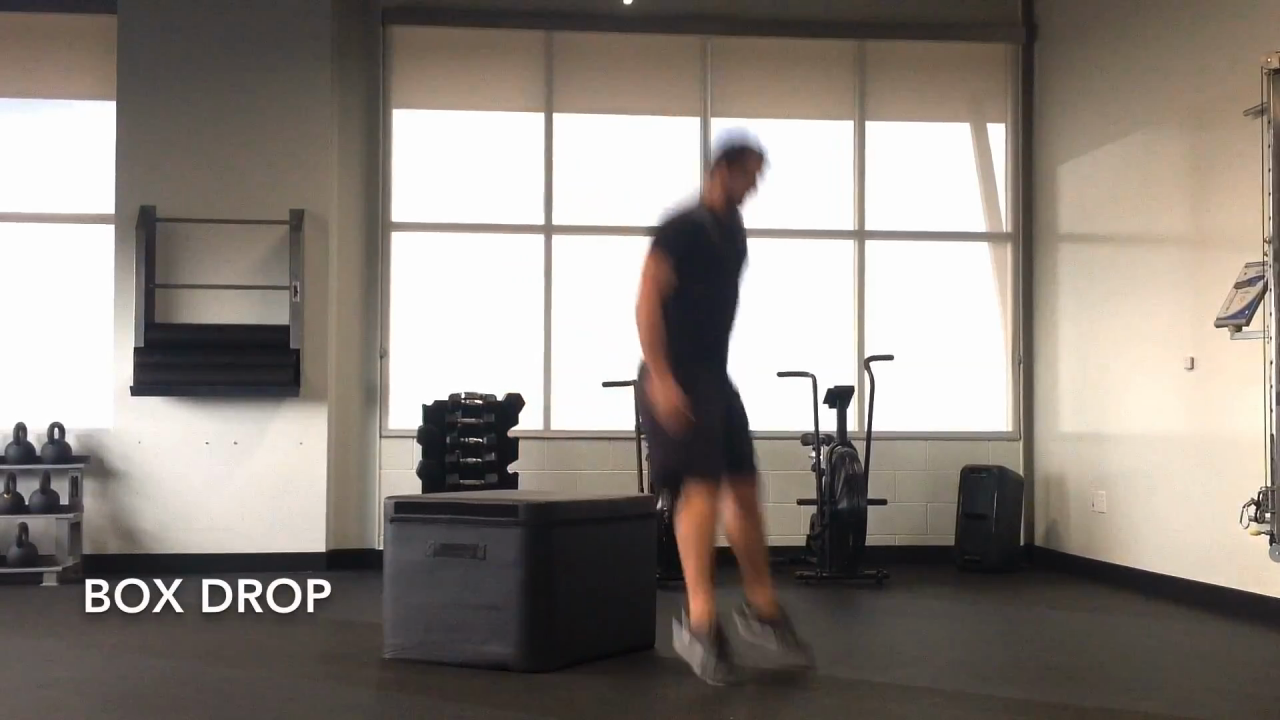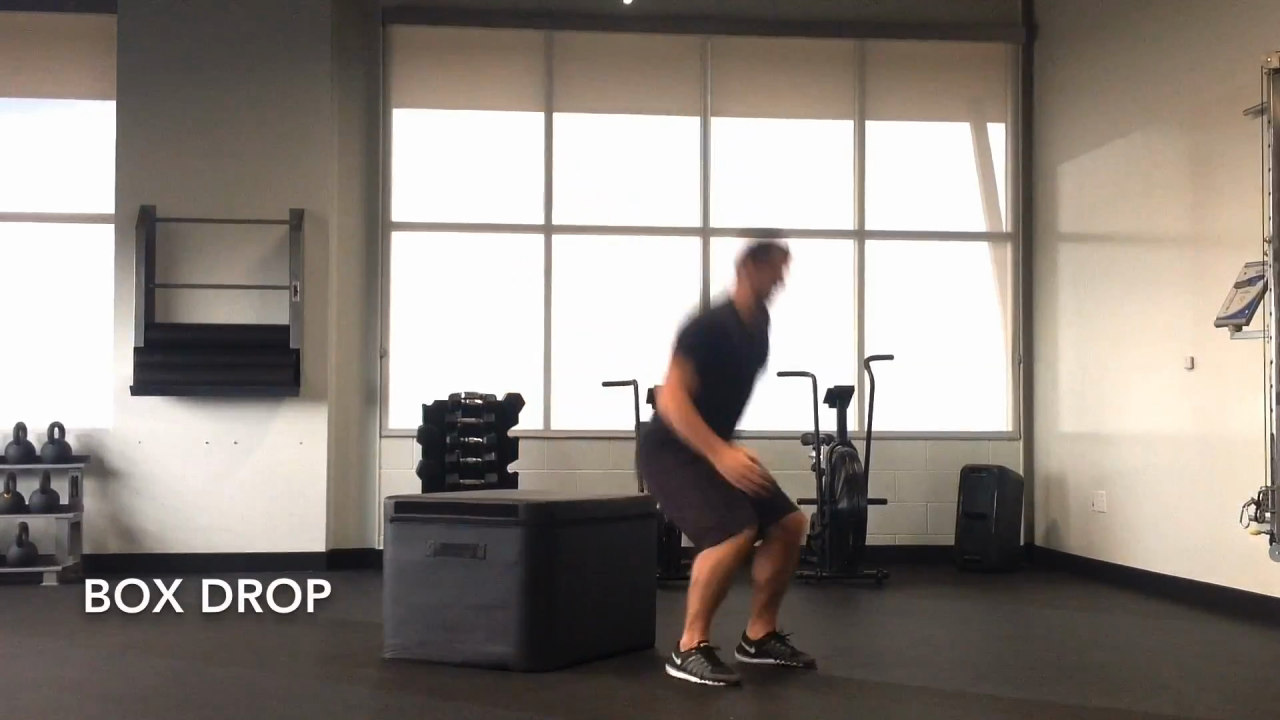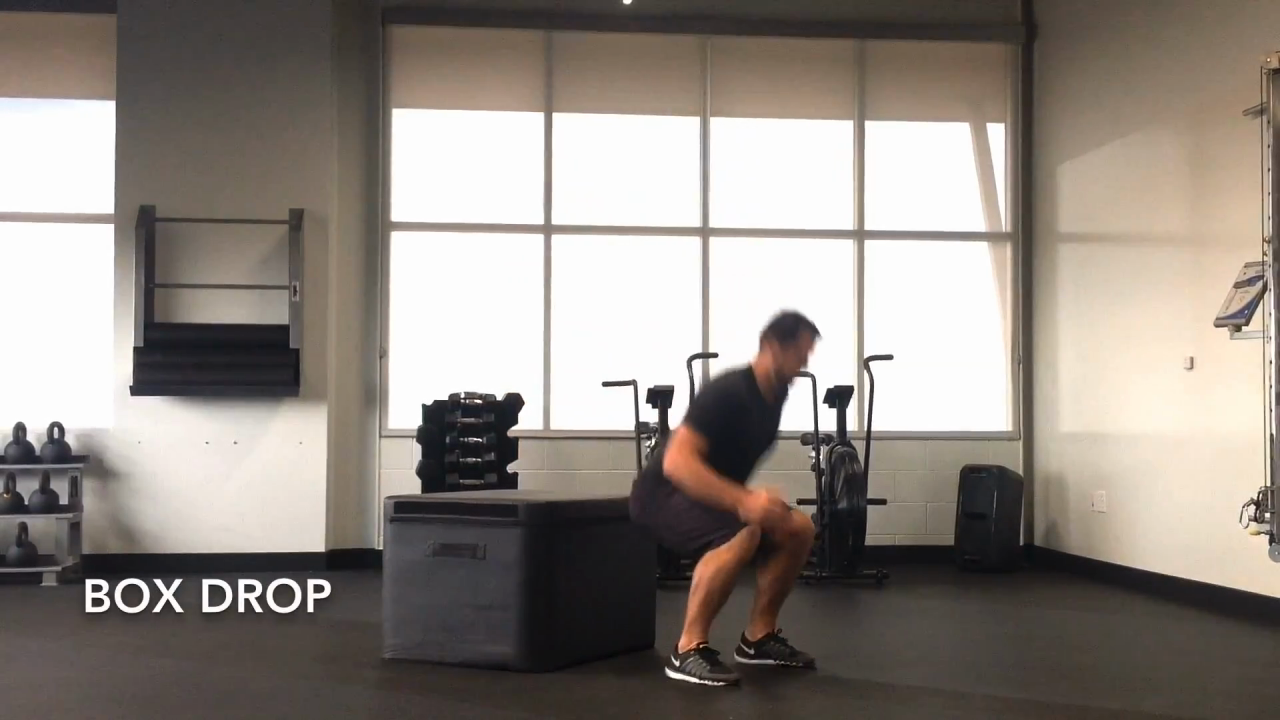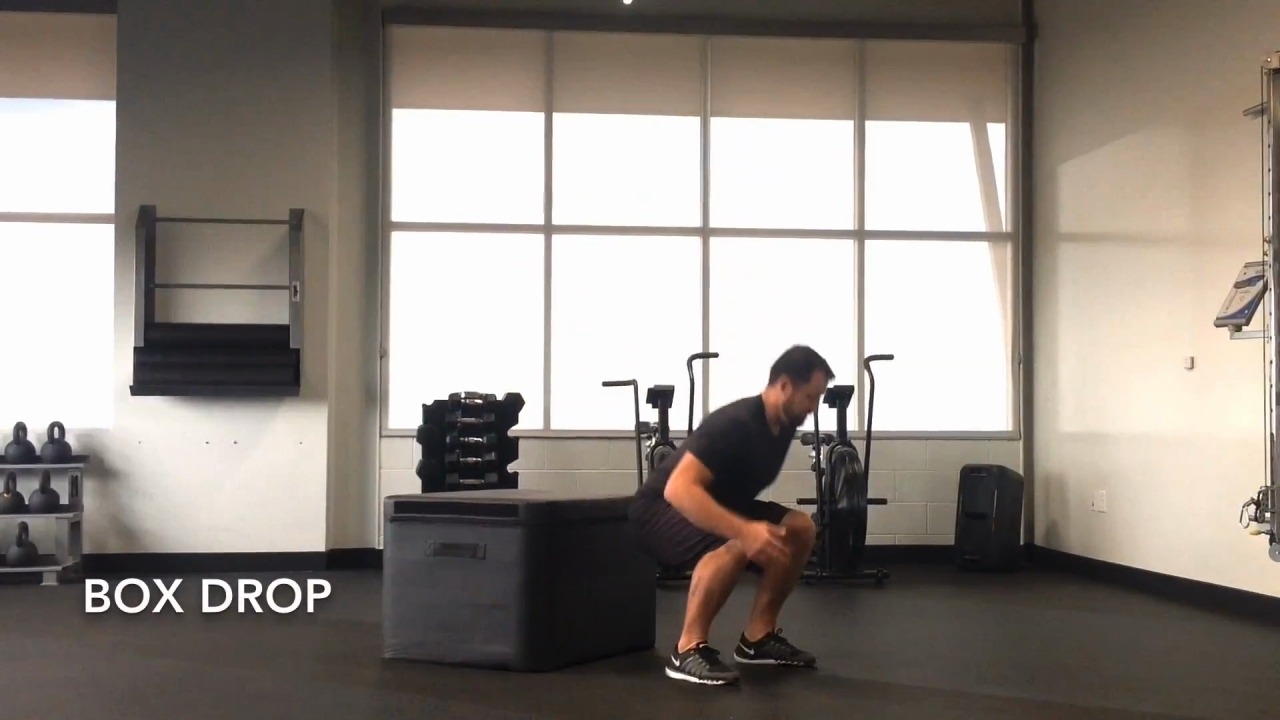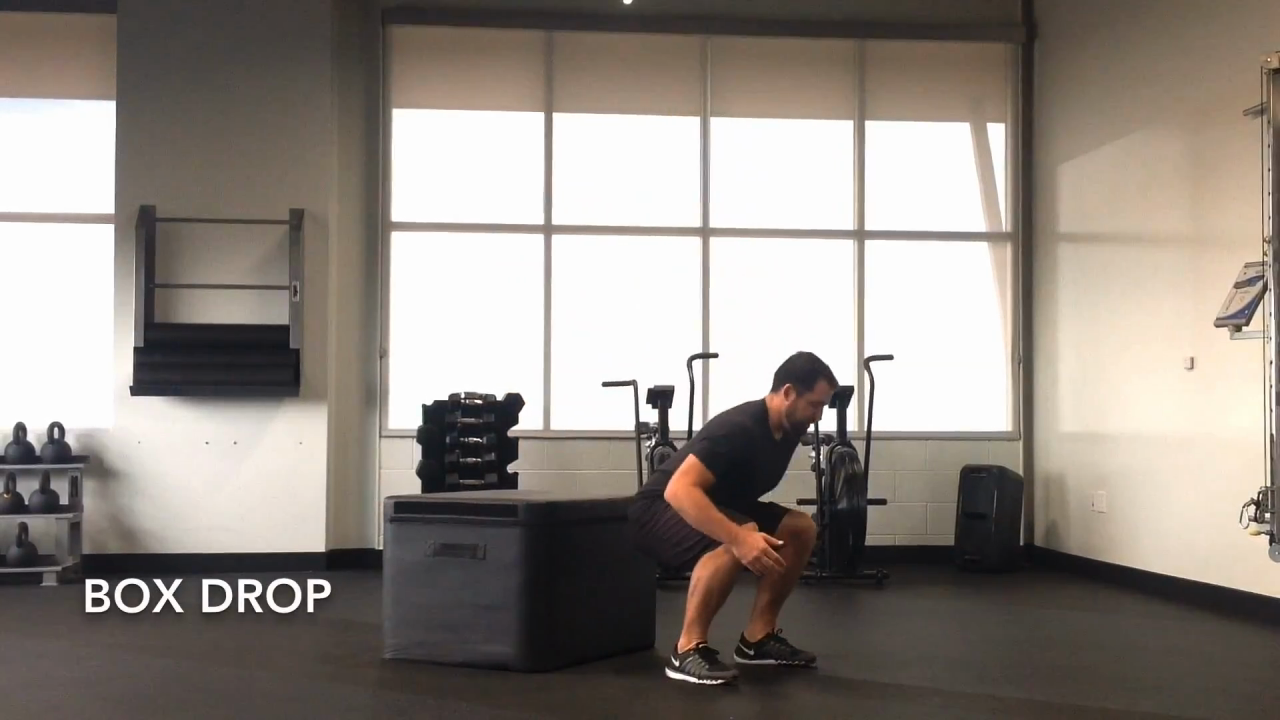
dt=0.1s
person 1, frame 1
left shoulder: (735, 231)
right shoulder: (684, 228)
right elbow: (648, 302)
left wrist: (713, 383)
right wrist: (659, 379)
left hip: (708, 376)
right hip: (676, 382)
left knee: (744, 486)
right knee: (700, 489)
left ankle: (761, 611)
right ankle: (700, 624)
person 1, frame 2
left shoulder: (757, 328)
right shoulder: (712, 327)
right elbow: (671, 398)
left wrist: (726, 450)
right wrist: (720, 452)
left hip: (718, 447)
right hip: (673, 450)
left knee: (790, 523)
right knee: (734, 533)
left ankle: (758, 636)
right ankle: (690, 649)
person 1, frame 3
left shoulder: (774, 395)
right shoulder: (728, 393)
right elbow: (676, 460)
right wrist: (741, 500)
left hip: (714, 493)
right hip: (662, 494)
left knee: (798, 529)
right knee: (740, 536)
left ankle: (758, 637)
right ankle: (689, 648)
person 1, frame 4
left shoulder: (783, 427)
right shoulder: (735, 426)
right elbow: (677, 489)
right wrist: (744, 528)
right hip: (659, 510)
left knee: (801, 530)
right knee: (738, 544)
left ankle: (757, 638)
right ankle: (688, 650)
person 1, frame 5
left shoulder: (788, 430)
right shoulder: (738, 430)
right elbow: (679, 491)
right wrist: (739, 538)
right hip: (659, 510)
left knee: (801, 529)
right knee: (737, 542)
left ankle: (758, 638)
right ankle: (688, 650)
